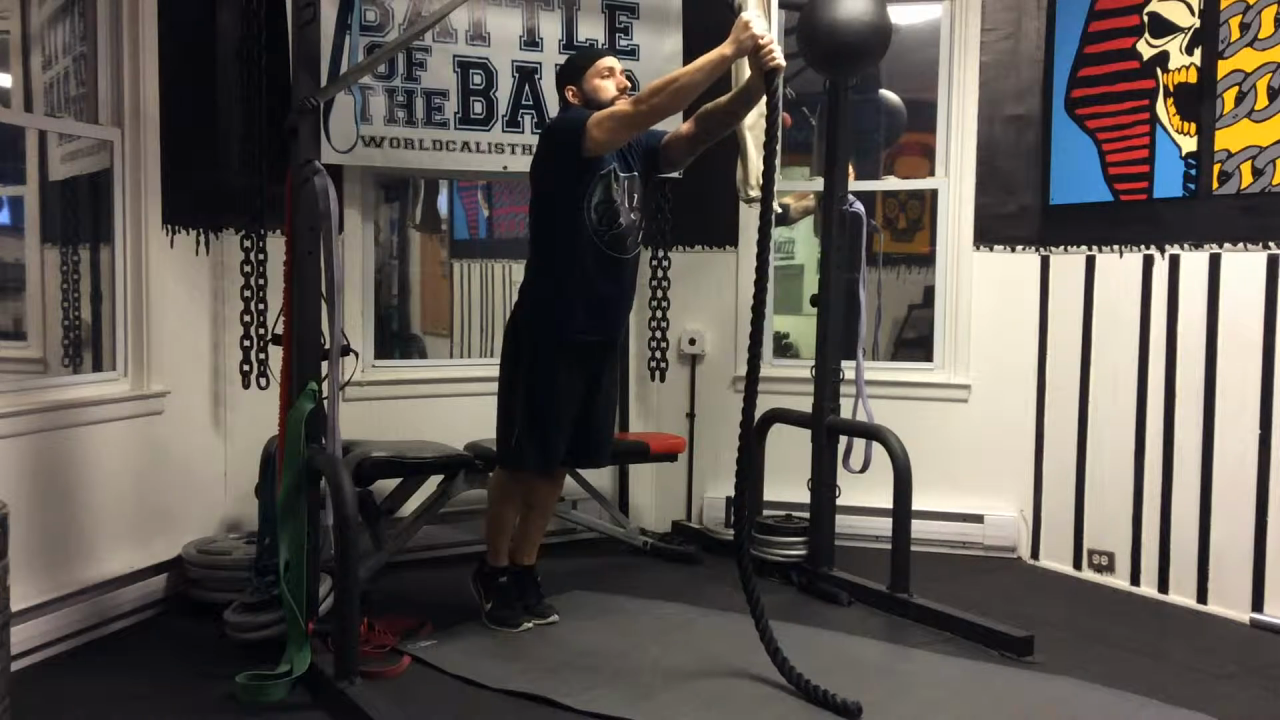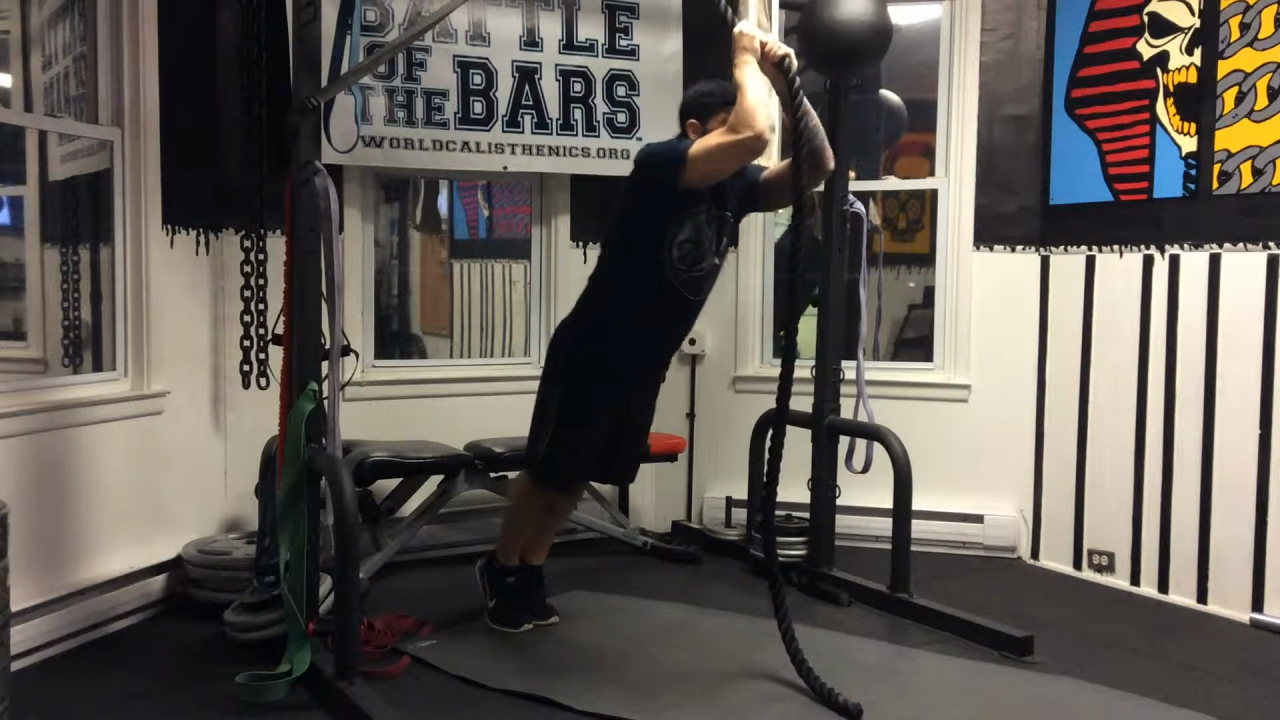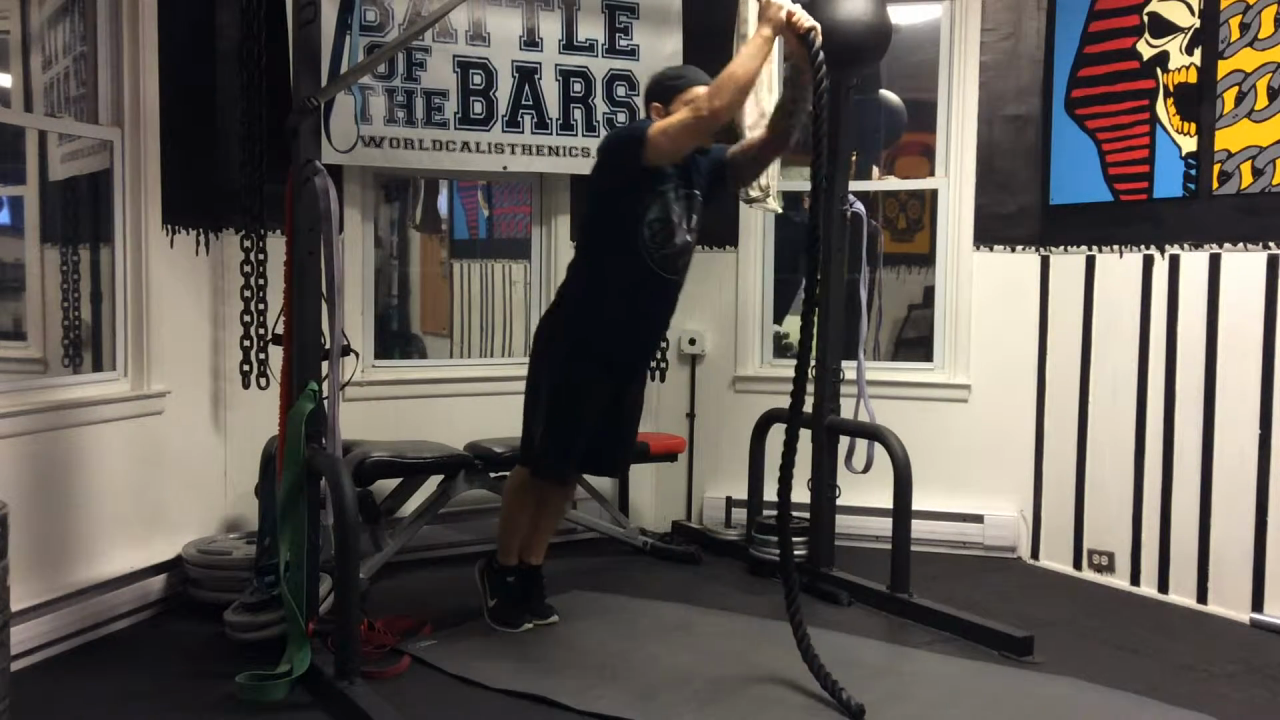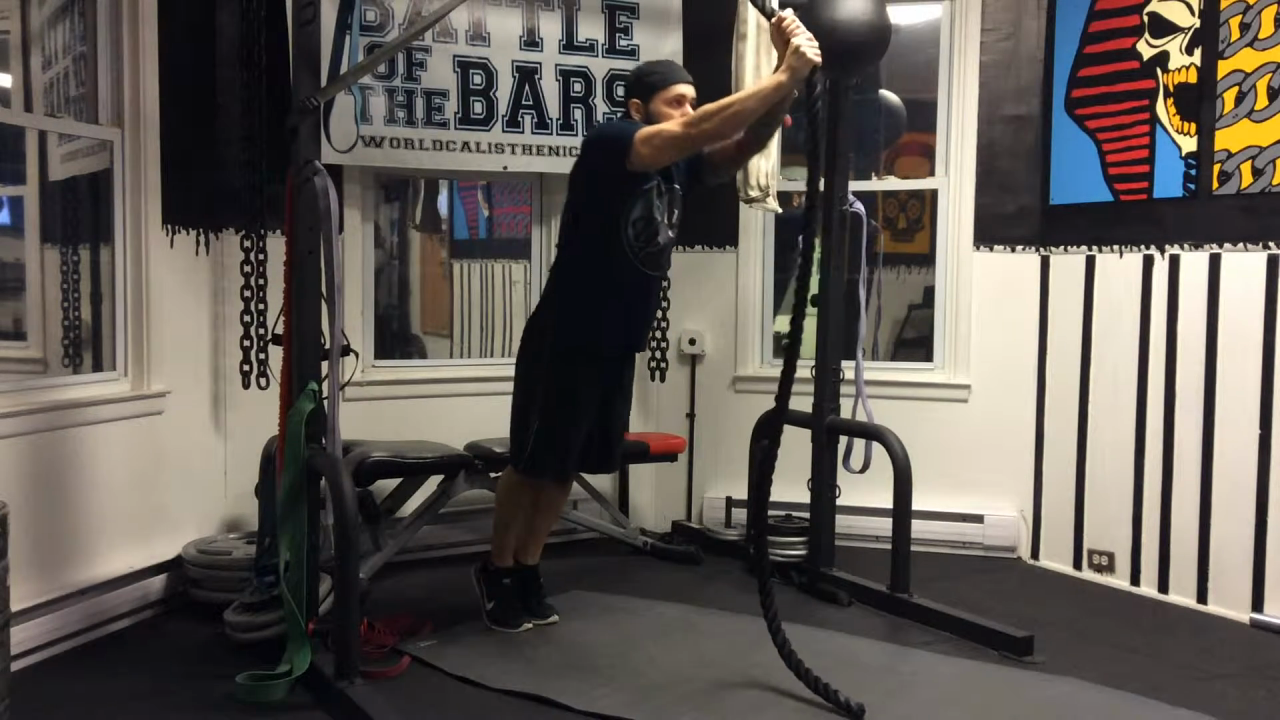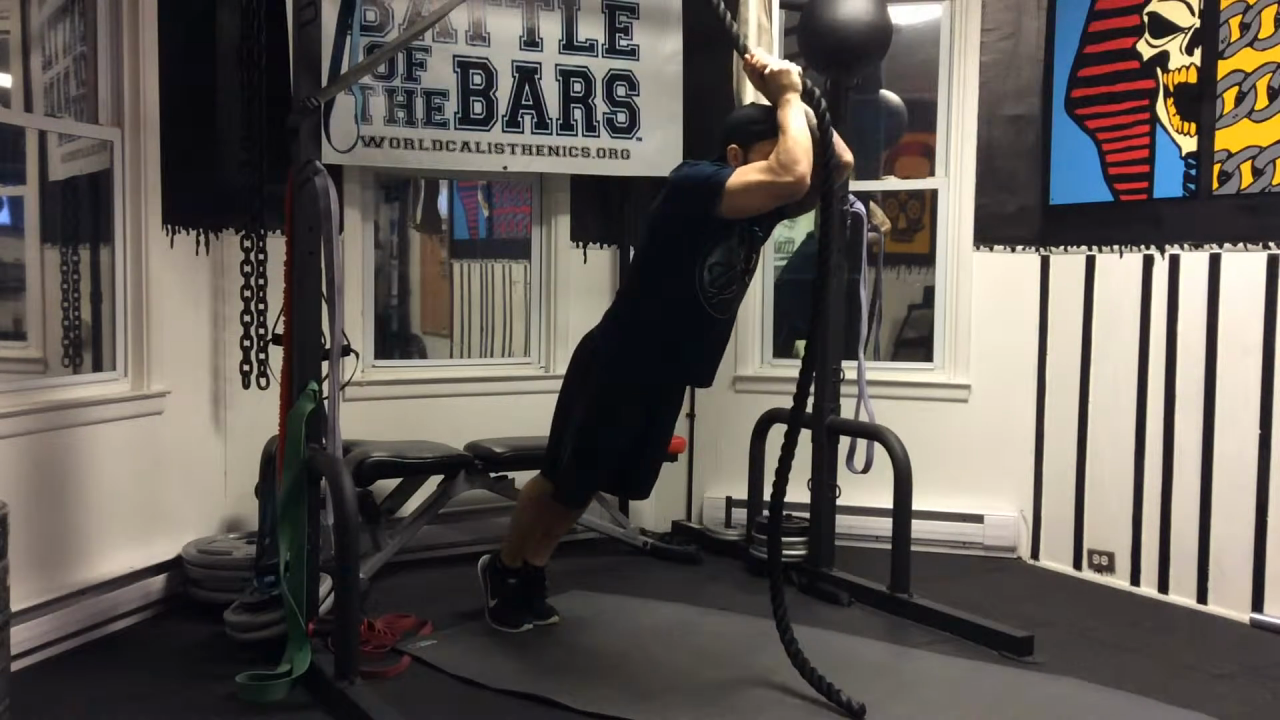
dt=1s
person 1, frame 1
left shoulder: (637, 149)
right shoulder: (564, 137)
left elbow: (702, 128)
right elbow: (650, 108)
left wrist: (757, 79)
right wrist: (729, 48)
left hip: (602, 336)
right hip: (548, 334)
left knee: (555, 462)
right knee: (521, 460)
left ankle: (523, 571)
right ankle: (493, 573)
person 1, frame 2
left shoulder: (738, 187)
right shoulder: (659, 164)
left elbow: (817, 166)
right elbow: (752, 136)
left wrist: (783, 81)
right wrist: (744, 61)
left hip: (644, 364)
right hip: (591, 353)
left knee: (578, 476)
right knee: (549, 471)
left ankle: (530, 572)
right ankle: (502, 571)
person 1, frame 3
left shoulder: (702, 167)
right shoulder: (626, 149)
left elbow: (773, 141)
right elbow: (712, 110)
left wrist: (799, 63)
left hip: (631, 351)
right hip: (576, 343)
left knee: (572, 468)
right knee: (543, 463)
left ankle: (530, 573)
right ankle: (500, 572)
person 1, frame 4
left shoulder: (682, 163)
right shoulder: (608, 143)
left elbow: (749, 138)
right elbow: (699, 131)
left wrist: (788, 71)
right wrist: (785, 76)
left hip: (618, 346)
right hip: (565, 341)
left knee: (566, 467)
right knee: (535, 464)
left ankle: (526, 572)
right ankle: (496, 573)
person 1, frame 5
left shoulder: (763, 205)
right shoulder: (694, 185)
left elbow: (839, 163)
right elbow: (794, 177)
left wrist: (790, 97)
right wrist: (787, 98)
left hip: (667, 377)
right hip: (615, 367)
left knee: (590, 485)
right knee: (565, 482)
left ankle: (532, 573)
right ankle: (503, 570)
